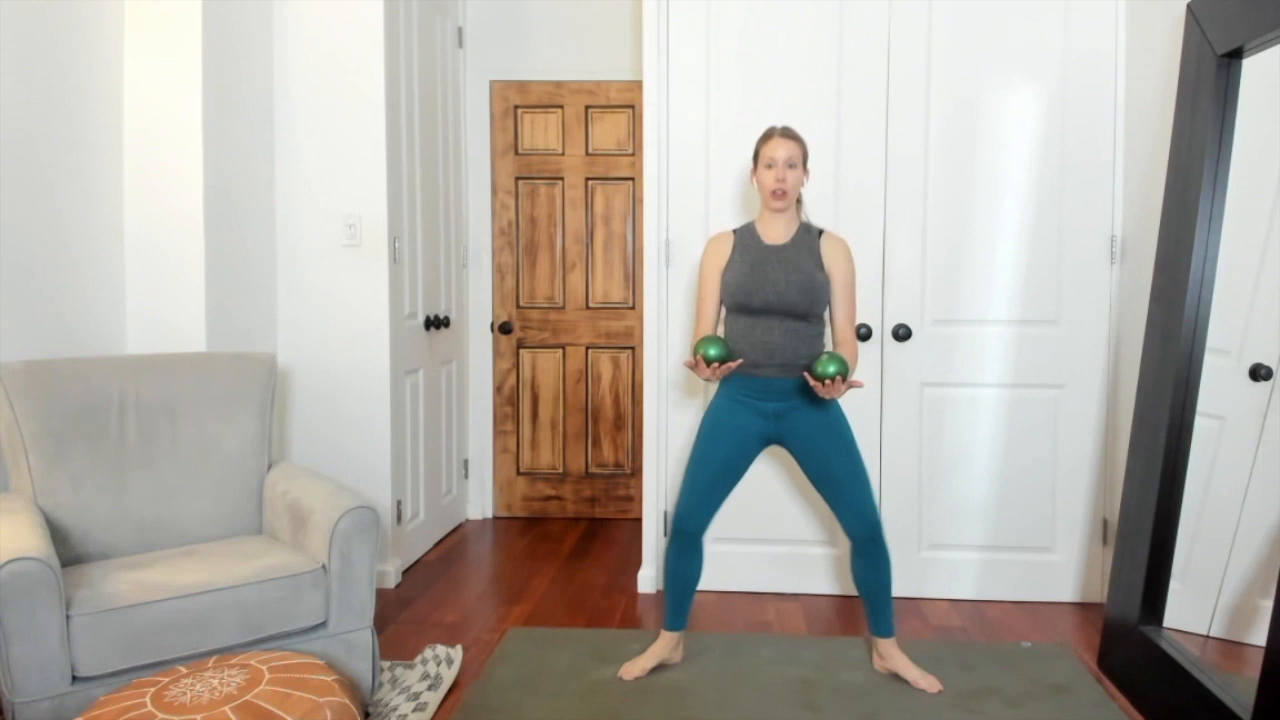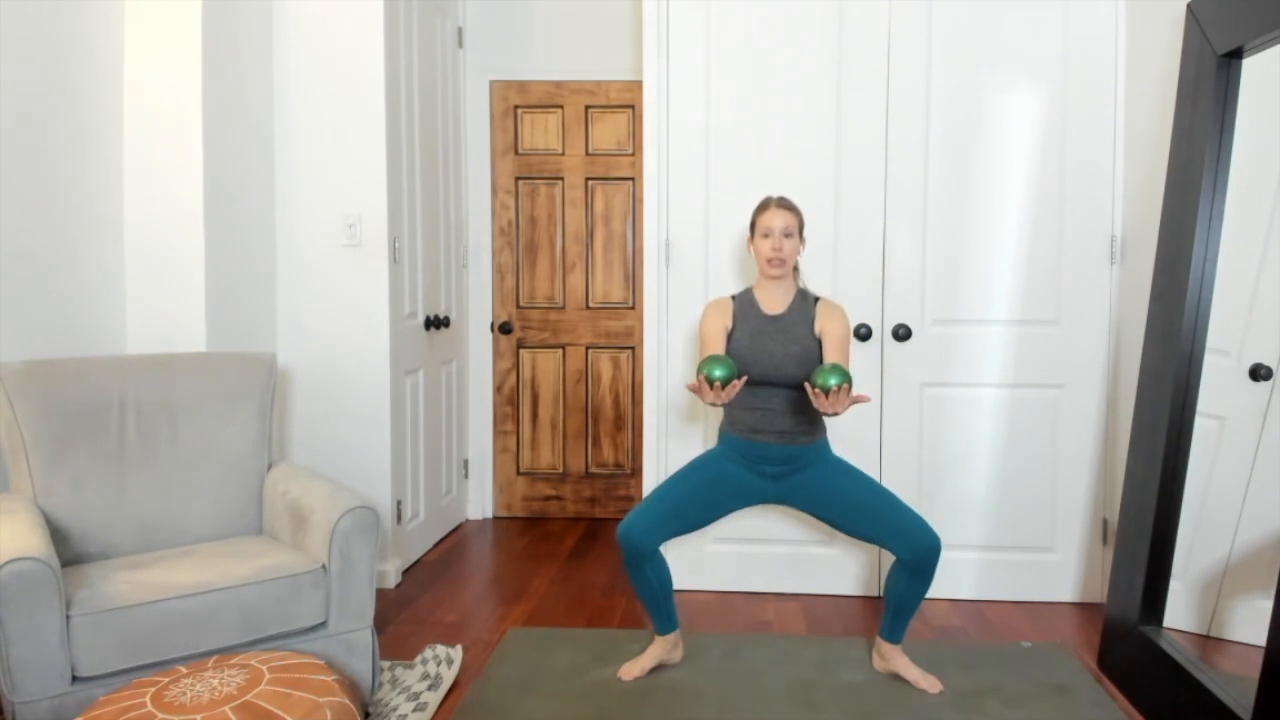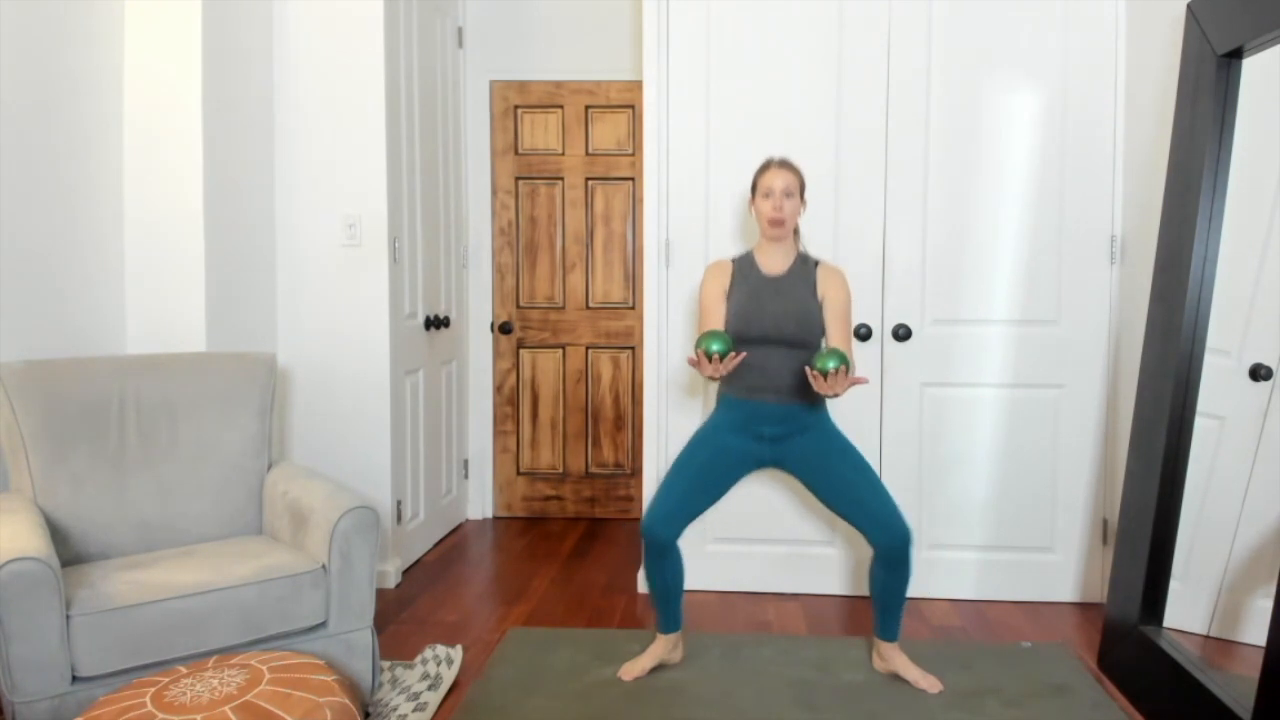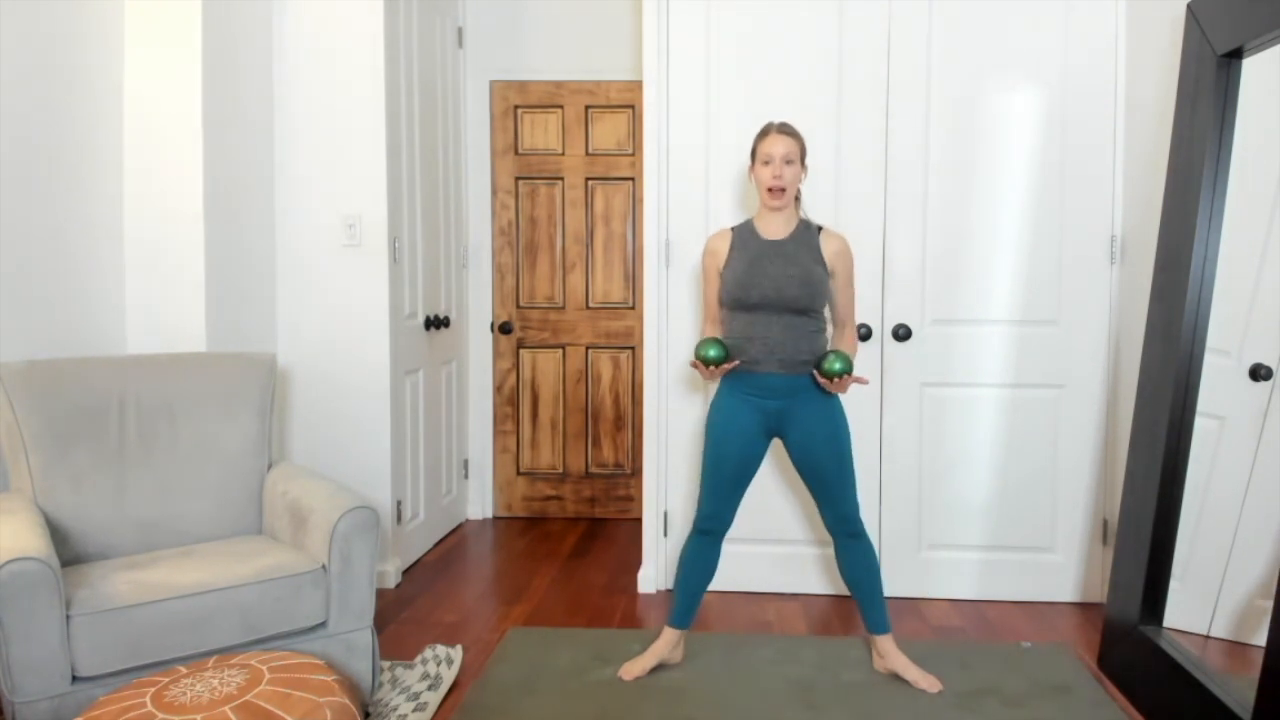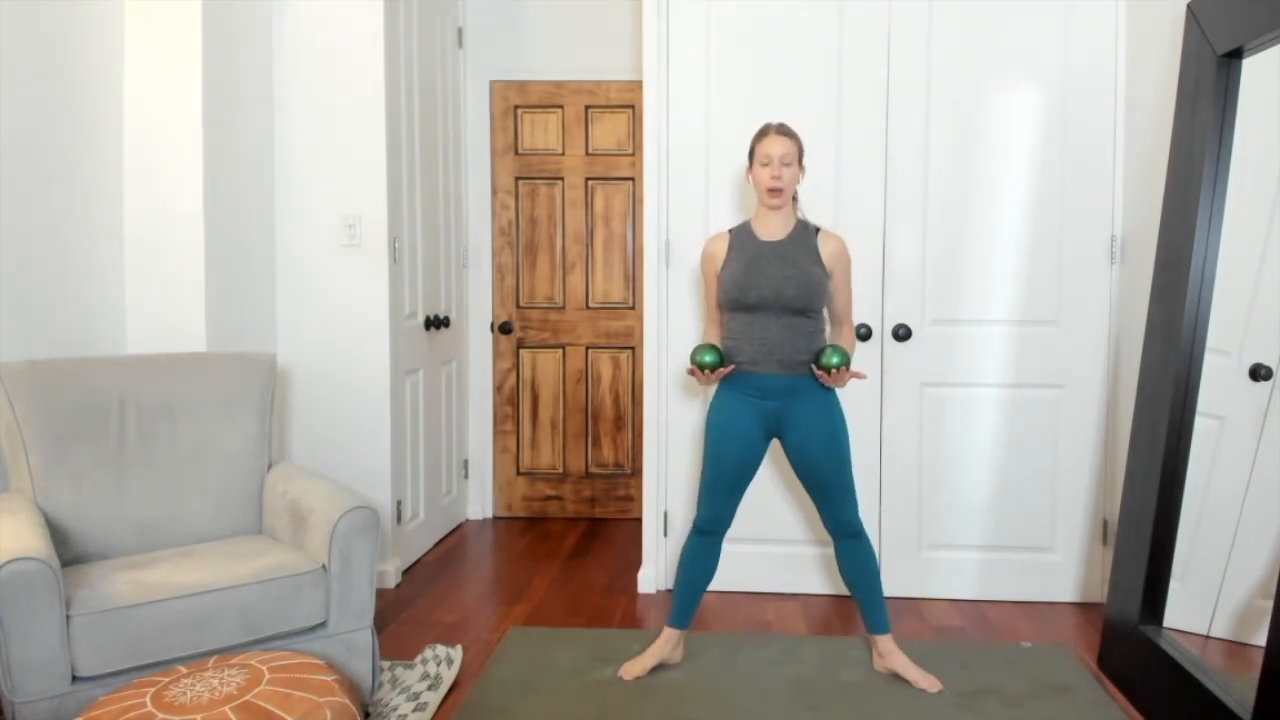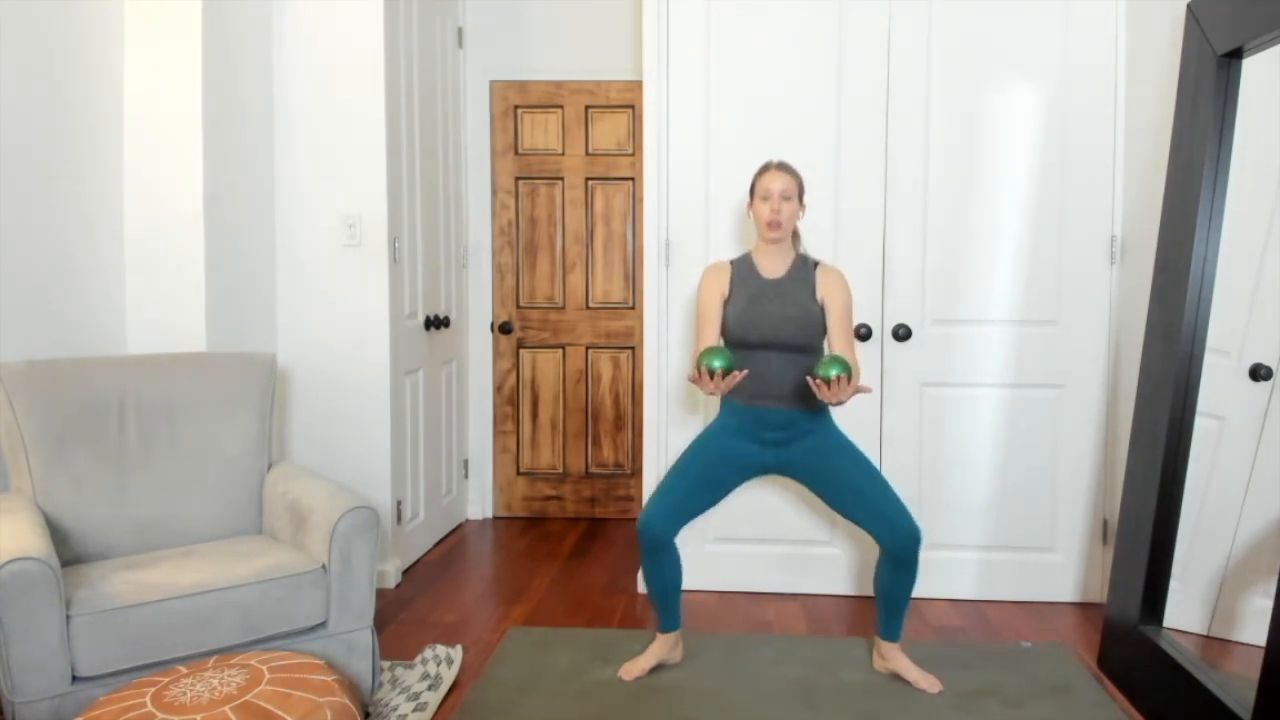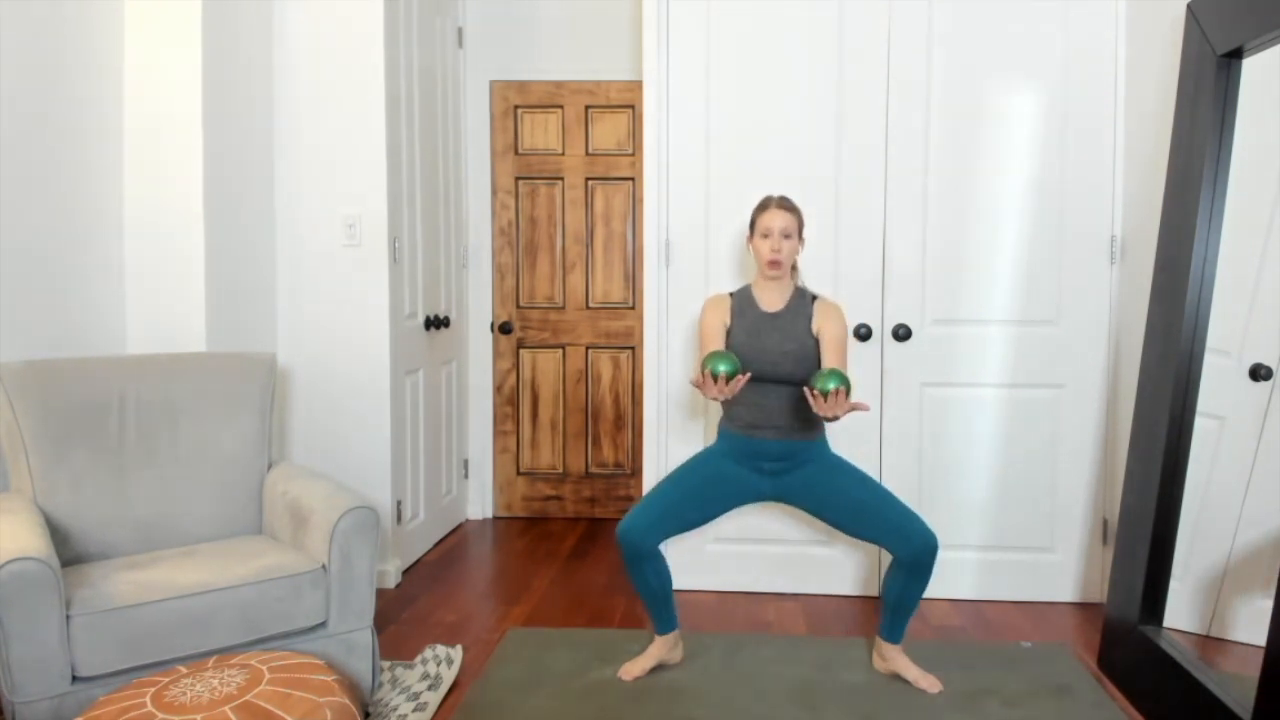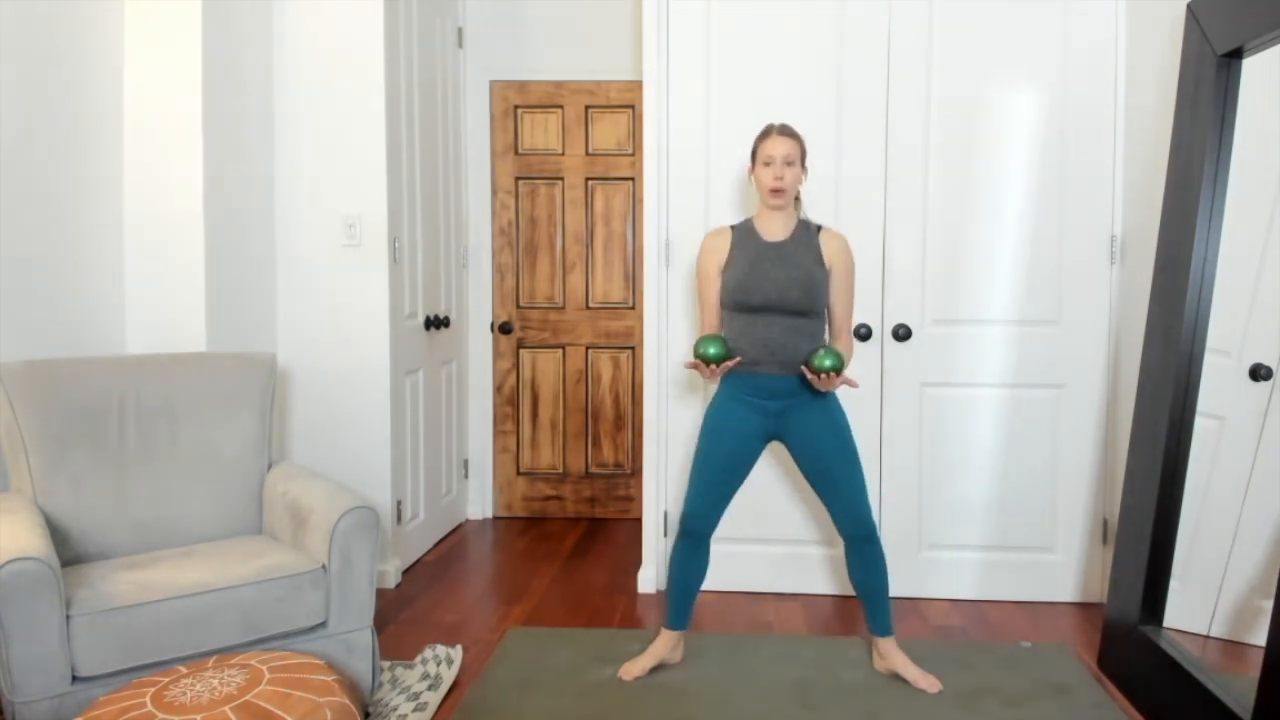
dt=0.5s
person 1, frame 1
left shoulder: (831, 248)
right shoulder: (724, 246)
left elbow: (846, 335)
right elbow: (705, 331)
left wrist: (841, 376)
right wrist: (706, 364)
left hip: (809, 402)
right hip: (740, 399)
left knee: (864, 527)
right knee: (687, 521)
left ankle: (887, 648)
right ankle: (670, 640)
person 1, frame 2
left shoulder: (827, 315)
right shoulder: (721, 311)
left elbow: (839, 388)
right elbow: (710, 381)
left wrist: (835, 403)
right wrist: (714, 394)
left hip: (809, 461)
right hip: (736, 457)
left knee: (922, 545)
right knee: (634, 536)
left ankle: (889, 649)
right ankle: (667, 641)
person 1, frame 3
left shoulder: (827, 278)
right shoulder: (722, 274)
left elbow: (840, 359)
right elbow: (709, 350)
left wrist: (836, 381)
right wrist: (710, 368)
left hip: (806, 425)
right hip: (735, 422)
left knee: (891, 532)
right knee: (656, 527)
left ankle: (888, 649)
right ankle: (667, 641)
person 1, frame 4
left shoulder: (830, 246)
right shoulder: (722, 245)
left elbow: (845, 327)
right elbow: (713, 325)
left wrist: (842, 371)
right wrist: (710, 362)
left hip: (809, 398)
right hip: (741, 396)
left knee: (846, 524)
right knee: (709, 522)
left ankle: (885, 648)
right ankle: (670, 641)
person 1, frame 5
left shoulder: (827, 246)
right shoulder: (720, 246)
left elbow: (843, 326)
left wrist: (840, 364)
right wrist: (706, 364)
left hip: (808, 398)
right hip: (739, 397)
left knee: (846, 525)
right knee: (709, 522)
left ankle: (885, 647)
right ankle: (670, 640)
person 1, frame 6
left shoulder: (827, 280)
right shoulder: (719, 277)
left elbow: (846, 361)
right elbow: (706, 356)
left wrist: (841, 389)
right wrist: (709, 380)
left hip: (809, 430)
right hip: (737, 427)
left knee: (902, 535)
right knee: (652, 525)
left ankle: (888, 648)
right ankle: (667, 640)
person 1, frame 7
left shoulder: (824, 314)
right shoulder: (720, 309)
left elbow: (836, 391)
right elbow: (711, 377)
left wrist: (835, 406)
right wrist: (714, 389)
left hip: (807, 459)
right hip: (734, 455)
left knee: (919, 544)
right knee: (633, 534)
left ankle: (889, 649)
right ankle: (667, 641)
person 1, frame 8
left shoulder: (830, 245)
right shoulder: (720, 243)
left elbow: (842, 333)
right elbow: (709, 331)
left wrist: (835, 371)
right wrist: (709, 362)
left hip: (809, 401)
right hip: (741, 398)
left knee: (859, 525)
right knee: (694, 521)
left ankle: (886, 648)
right ankle: (669, 640)
